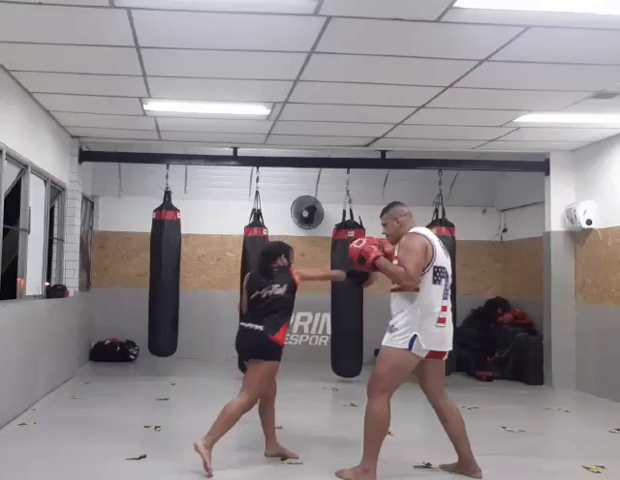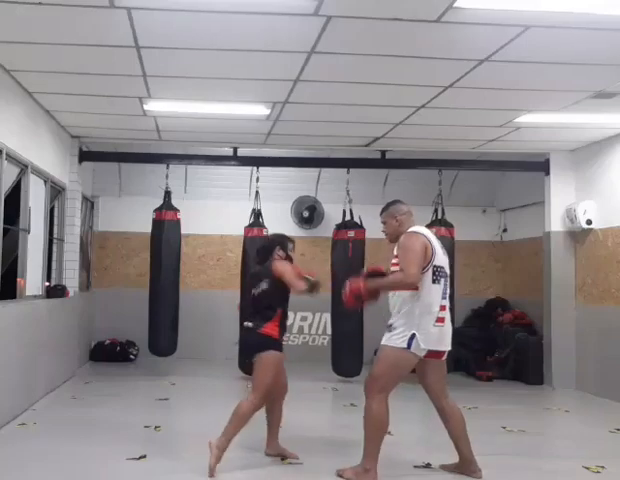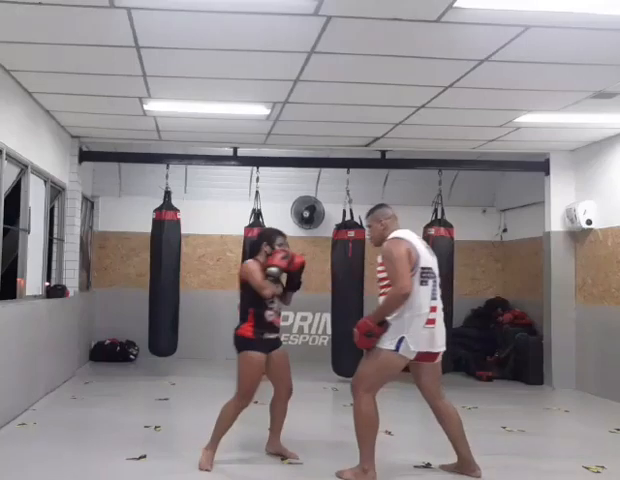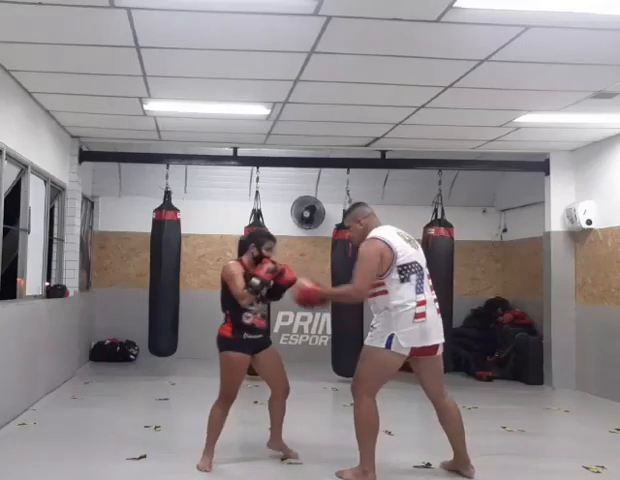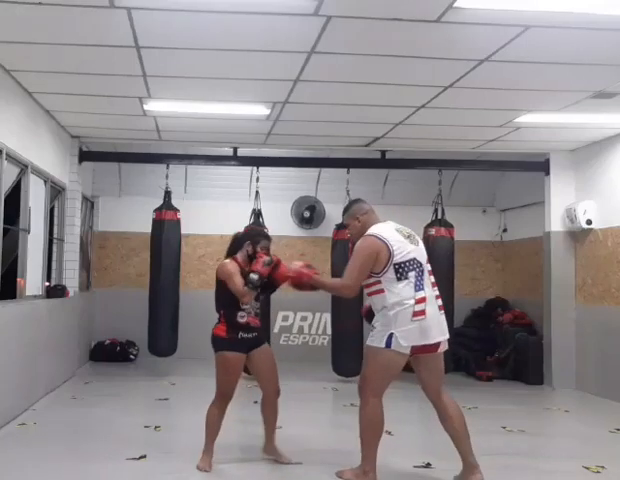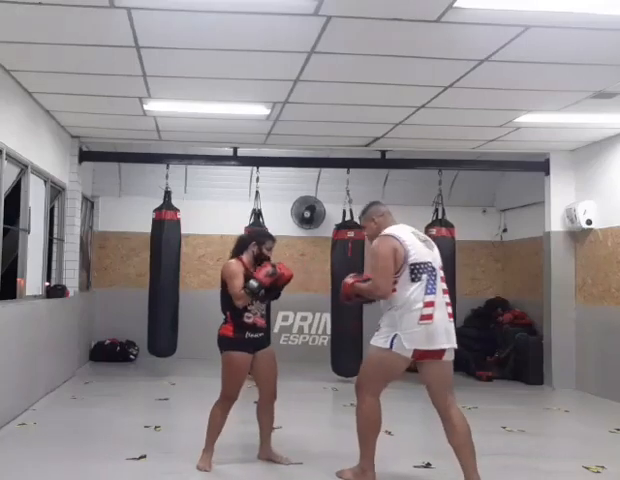
dt=0.2s
person 1, frame 1
left shoulder: (413, 239)
right shoulder: (432, 241)
left elbow: (409, 279)
left wrist: (376, 260)
right wrist: (383, 262)
left hip: (414, 328)
right hip: (435, 330)
left knee: (378, 391)
right knee: (438, 397)
person 1, frame 2
left shoulder: (412, 237)
right shoulder: (430, 240)
left elbow: (409, 278)
left wrist: (368, 286)
right wrist: (379, 283)
left hip: (413, 328)
right hip: (435, 329)
left knee: (375, 390)
right knee: (440, 397)
person 1, frame 3
left shoulder: (394, 244)
right shoulder: (417, 242)
left elbow: (403, 290)
left wrist: (373, 320)
right wrist: (381, 317)
left hip: (405, 330)
right hip: (429, 330)
left knee: (362, 389)
right knee: (436, 398)
person 1, frame 4
left shoulder: (373, 244)
right shoulder: (404, 237)
left elbow: (357, 292)
left wrist: (316, 292)
left hip: (397, 326)
right hip: (428, 324)
left knee: (363, 391)
right knee: (438, 394)
person 1, frame 5
left shoulder: (370, 241)
right shoulder: (407, 234)
left elbow: (348, 288)
left wrist: (310, 277)
left hip: (398, 325)
right hip: (431, 322)
left knee: (369, 393)
right knee: (438, 395)
person 1, frame 6
left shoulder: (385, 241)
right shoulder: (424, 240)
left elbow: (381, 289)
left wrist: (356, 286)
right wrist: (368, 284)
left hip: (405, 328)
right hip: (440, 328)
left knee: (366, 391)
right knee: (446, 404)
person 2, frame 1
left shoulder: (251, 277)
right shoulder: (292, 275)
left elbow: (245, 309)
right elbow: (330, 275)
left hip: (247, 337)
right hip: (267, 342)
left knee: (268, 392)
right knee: (248, 397)
left ankle: (272, 445)
right ankle: (207, 442)
person 2, frame 2
left shoulder: (259, 273)
right shoulder: (280, 266)
right elbow: (300, 288)
right wrist: (309, 282)
left hip: (255, 334)
right hip: (266, 336)
left knee: (279, 390)
right knee: (259, 396)
left ankle: (272, 445)
right ankle: (220, 444)
person 2, frame 3
left shoulder: (270, 269)
right shoulder: (250, 266)
left elbow: (284, 300)
right elbow: (267, 291)
left wrist: (294, 277)
right wrist: (277, 268)
left hip: (271, 338)
right hip: (251, 338)
left knee: (285, 390)
right knee: (243, 398)
left ankle: (274, 443)
right ankle: (210, 448)
person 2, frame 4
left shoulder: (260, 270)
right shoulder: (233, 268)
right elbow: (243, 299)
left wrist: (278, 287)
right wrist: (261, 278)
left hip: (260, 338)
right hip: (235, 339)
left knee: (282, 389)
right knee: (226, 398)
left ankle: (276, 439)
right ankle: (208, 452)
person 2, frame 5
left shoulder: (251, 268)
right shoulder: (228, 266)
right elbow: (244, 297)
left wrist: (270, 281)
right wrist: (258, 273)
left hip: (254, 336)
right hip: (230, 338)
left knee: (272, 391)
right knee: (223, 397)
left ankle: (270, 445)
right ankle: (207, 453)
person 2, frame 6
left shoulder: (257, 270)
right shoulder: (233, 266)
right elbow: (239, 300)
left wrist: (275, 286)
right wrist: (259, 280)
left hip: (260, 337)
right hip: (235, 338)
left knee: (269, 395)
right knee: (228, 397)
left ankle: (265, 449)
right ankle: (207, 452)
